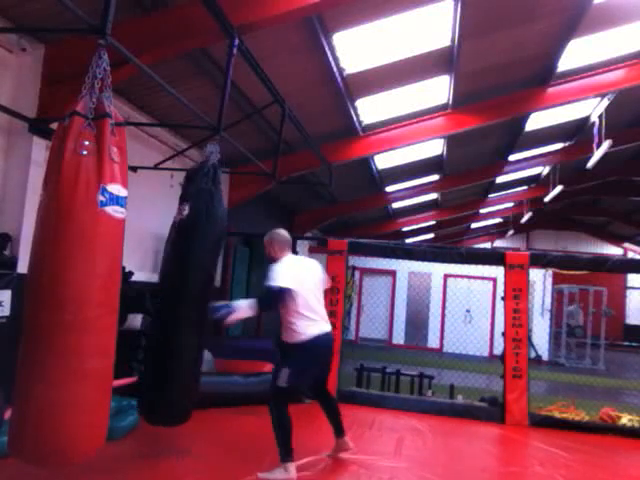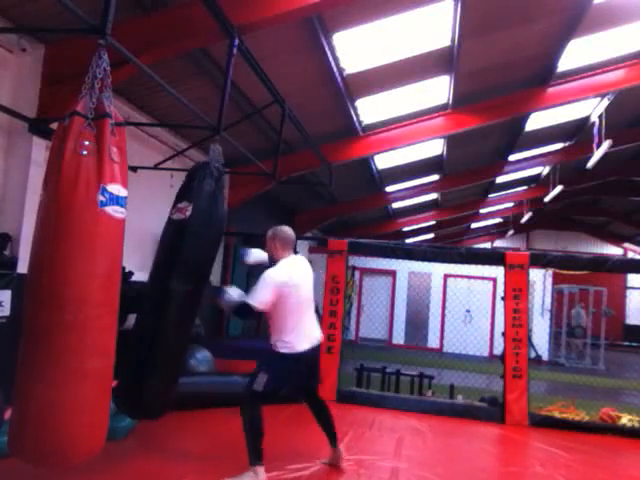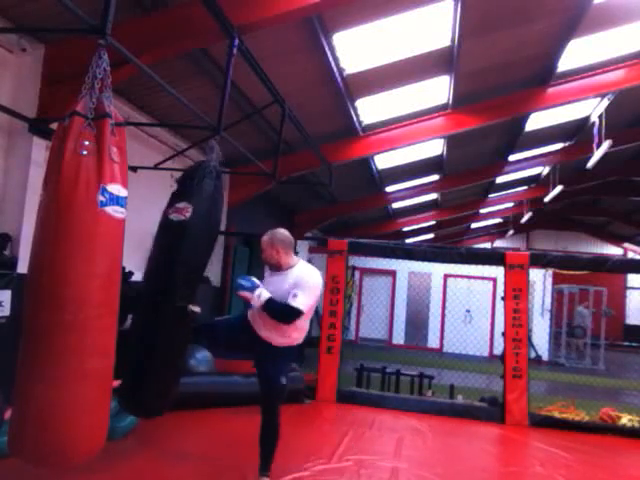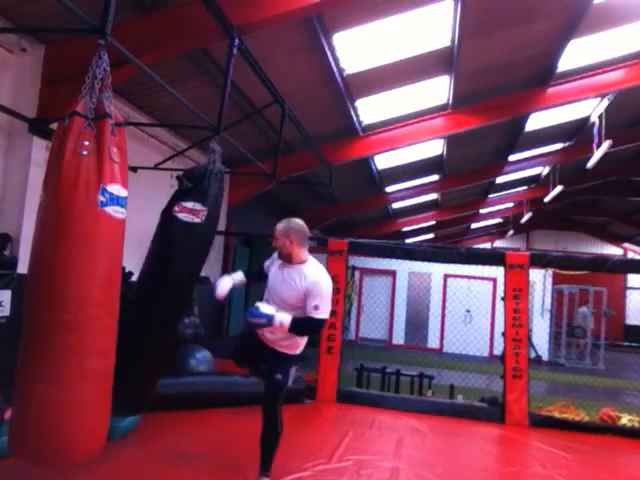
dt=0.3s
person 1, frame 1
left shoulder: (282, 268)
right shoulder: (311, 264)
left elbow: (276, 297)
left wrist: (240, 308)
left hip: (304, 344)
right hip: (324, 338)
left knee: (278, 400)
right knee: (320, 390)
right ankle: (341, 439)
person 1, frame 2
left shoulder: (274, 276)
right shoulder: (301, 263)
left elbow: (249, 311)
left wrist: (231, 300)
left hip: (288, 353)
right hip: (312, 345)
left knee: (250, 402)
right knee: (311, 397)
right ankle: (336, 452)
person 1, frame 3
left shoulder: (310, 278)
right shoulder: (272, 268)
left elbow: (287, 315)
left wrist: (258, 295)
left hip: (279, 347)
right hip: (251, 328)
left knee: (270, 409)
right knee: (205, 332)
person 1, frame 4
left shoulder: (318, 280)
right shoulder: (277, 259)
left elbow: (315, 327)
right elbow: (257, 274)
left wrist: (279, 321)
right wrist: (232, 278)
left hip: (286, 349)
right hip: (259, 334)
left knee: (270, 406)
right knee: (241, 358)
